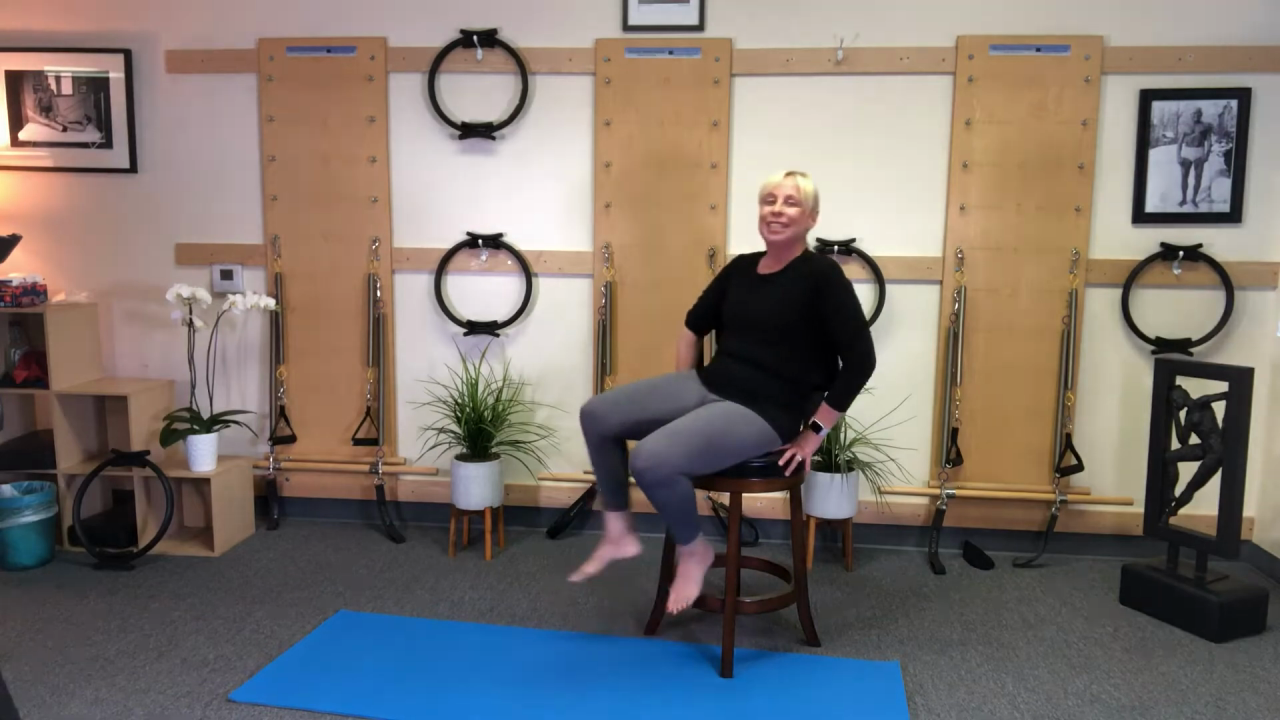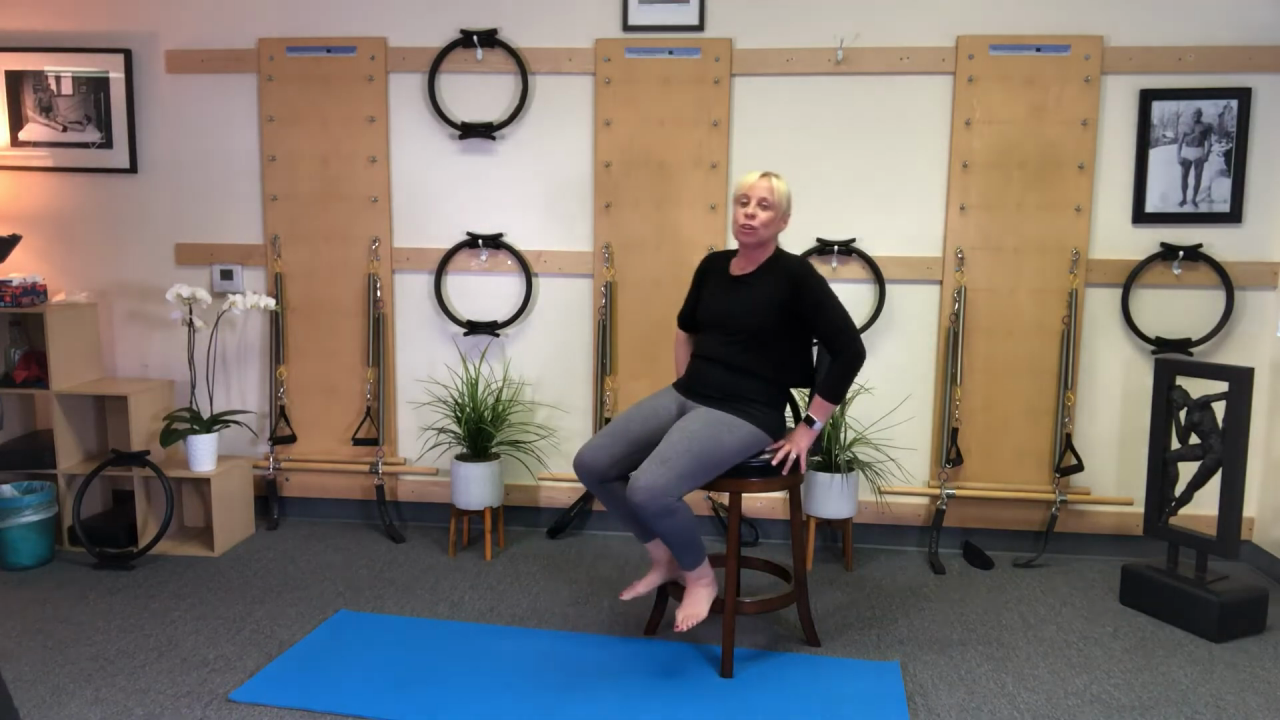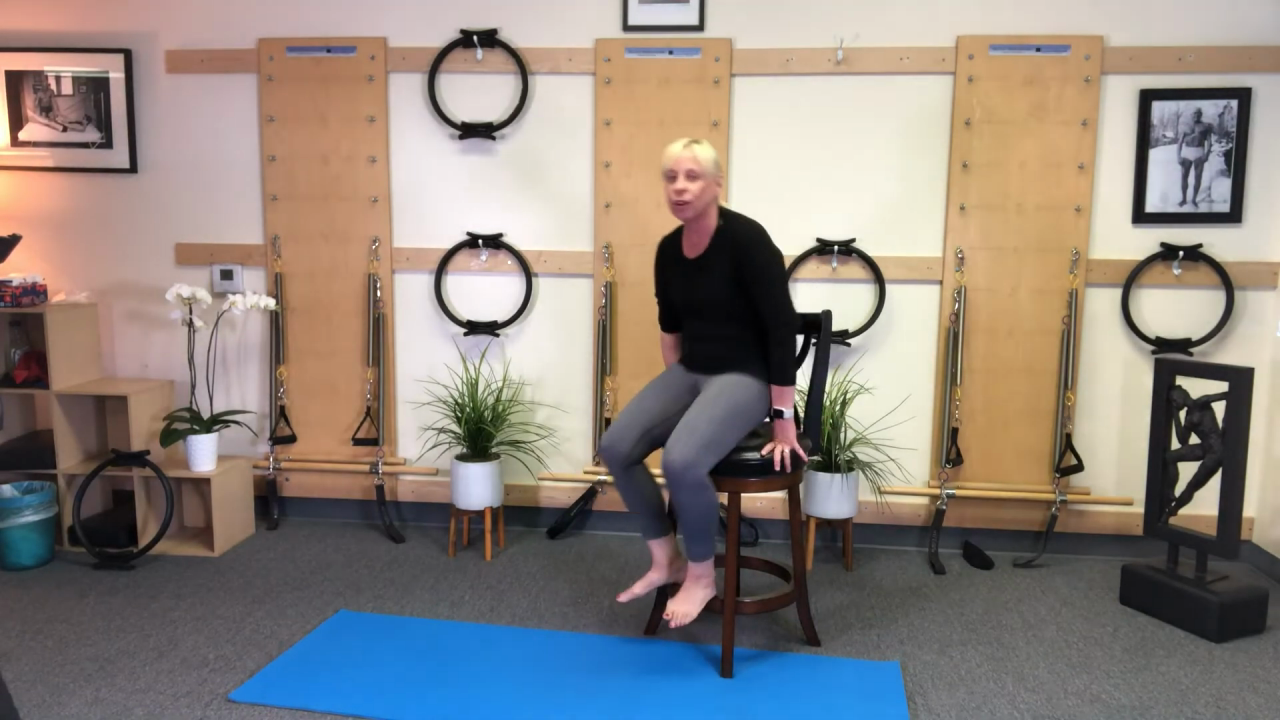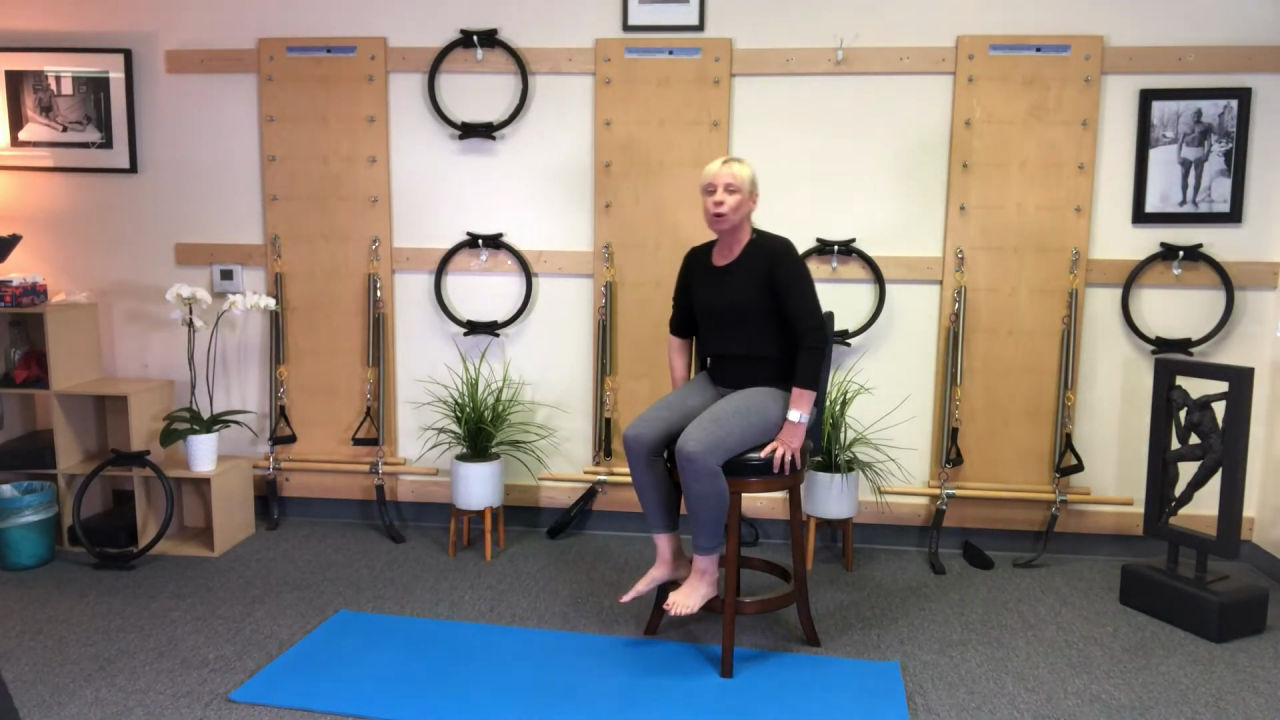
dt=0.7s
person 1, frame 1
left shoulder: (822, 275)
right shoulder: (740, 268)
left elbow: (860, 360)
right elbow: (693, 327)
left wrist: (814, 433)
right wrist: (679, 397)
left hip: (764, 413)
right hip: (708, 388)
left knee: (652, 460)
right knee: (597, 416)
left ankle: (694, 552)
right ankle: (619, 535)
person 1, frame 2
left shoulder: (794, 275)
right shoulder: (713, 266)
left elbow: (849, 352)
left wrist: (808, 428)
left hip: (745, 414)
right hip: (686, 396)
left knee: (648, 489)
right knee: (591, 464)
left ankle: (701, 578)
right ankle: (666, 560)
person 1, frame 3
left shoulder: (745, 237)
right shoulder: (668, 248)
left elbow: (781, 327)
left wrist: (782, 417)
right wrist: (671, 399)
left hip: (747, 374)
right hip: (692, 371)
left knee: (683, 460)
right knee: (617, 447)
left ankle: (702, 577)
right ankle: (666, 561)
person 1, frame 4
left shoulder: (776, 254)
right shoulder: (695, 261)
left elbow: (813, 337)
right elbow: (680, 334)
left wrist: (795, 422)
right wrist: (680, 405)
left hip: (772, 389)
right hip: (715, 383)
left knee: (695, 449)
right knee: (638, 437)
left ankle: (705, 573)
right ankle: (670, 558)
